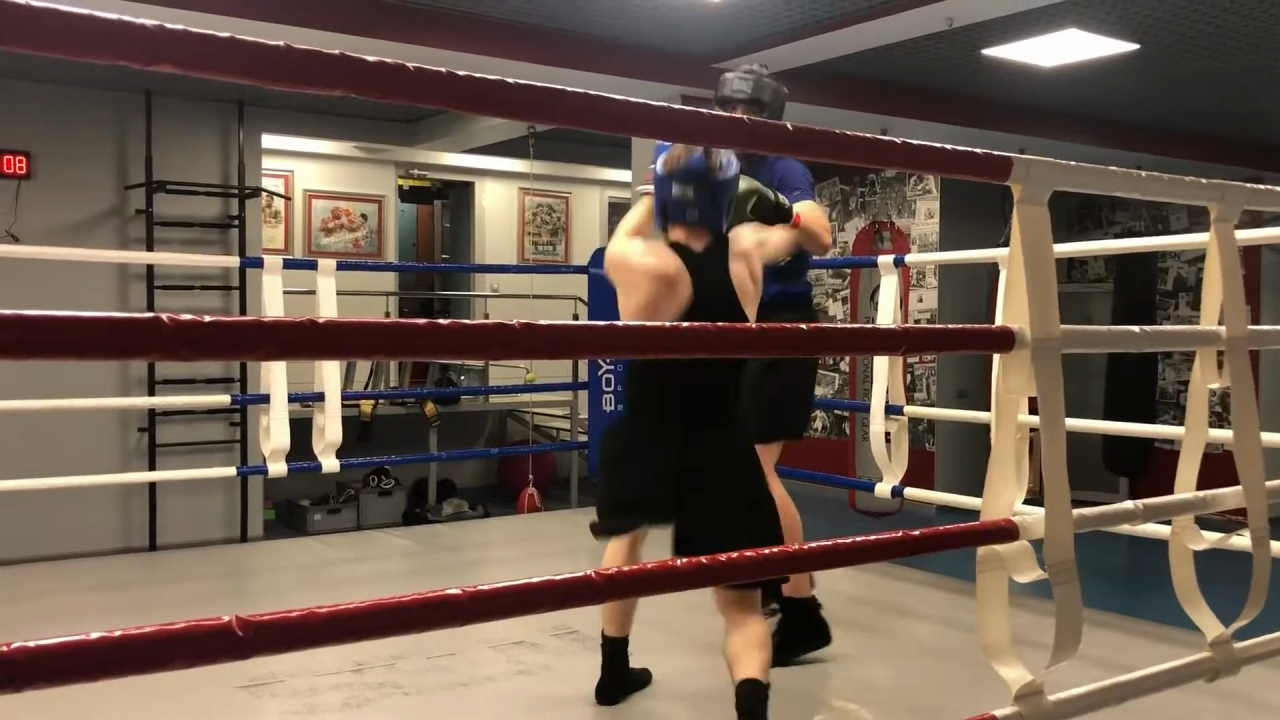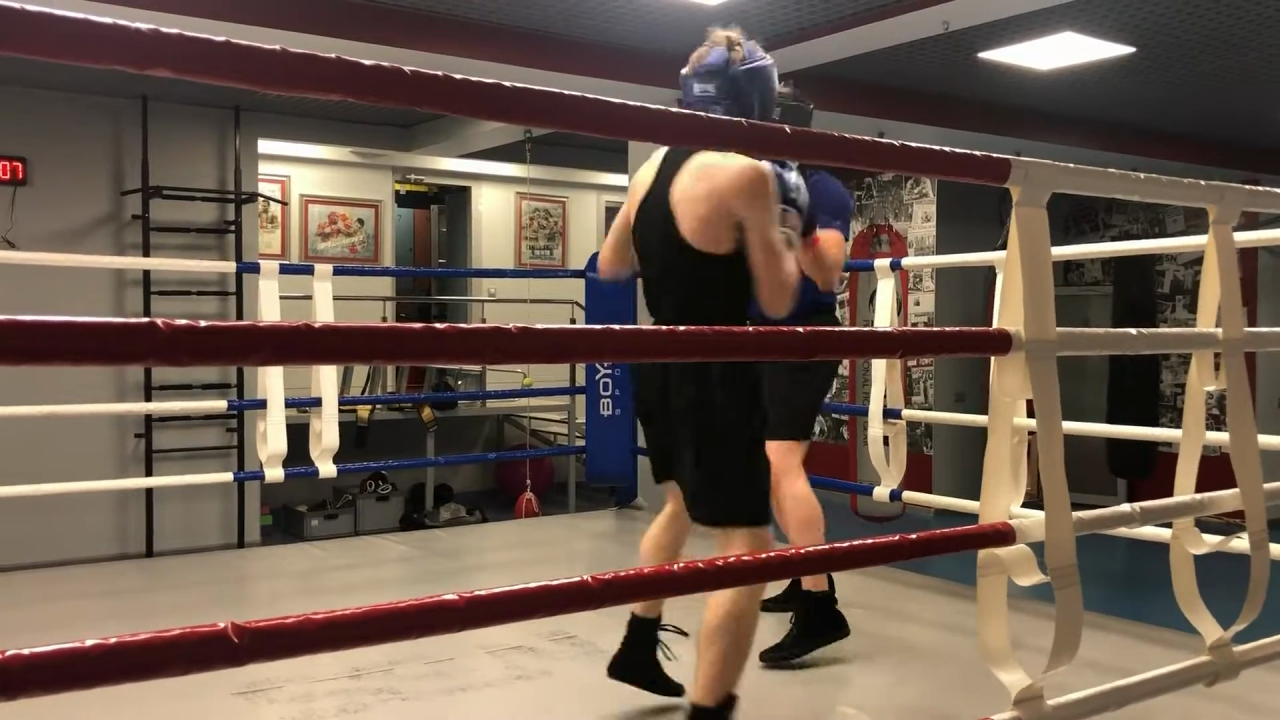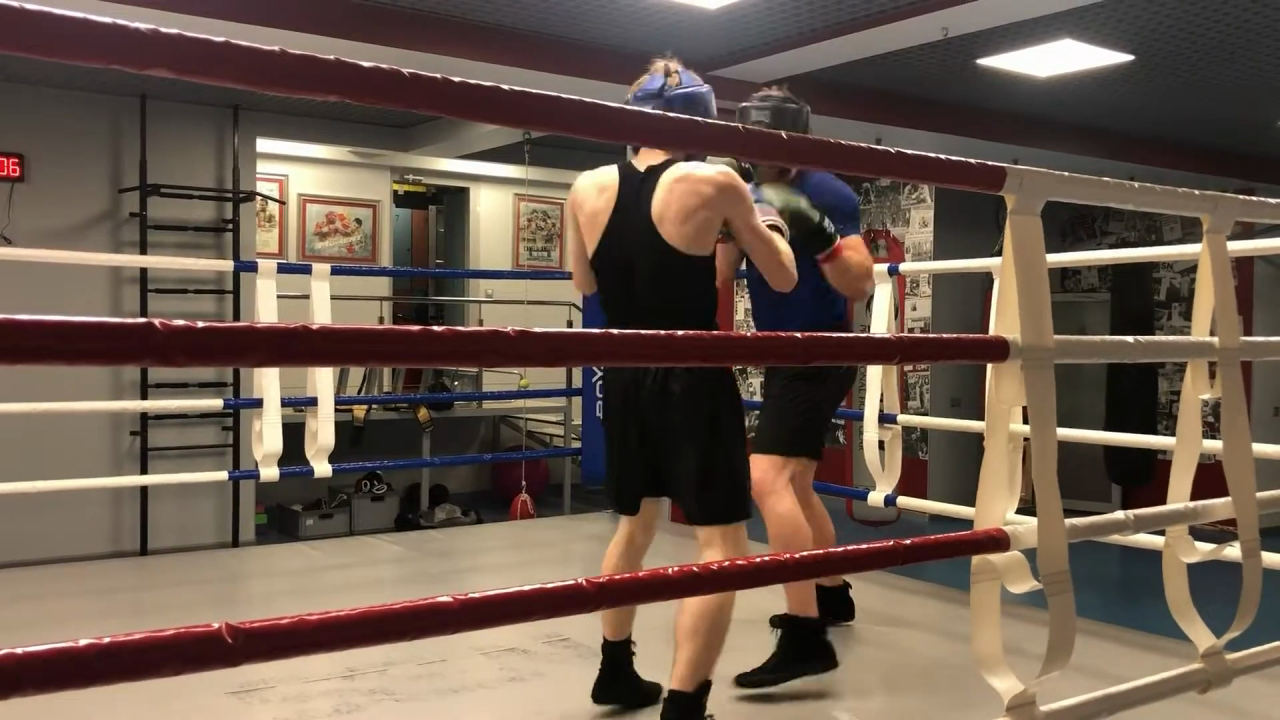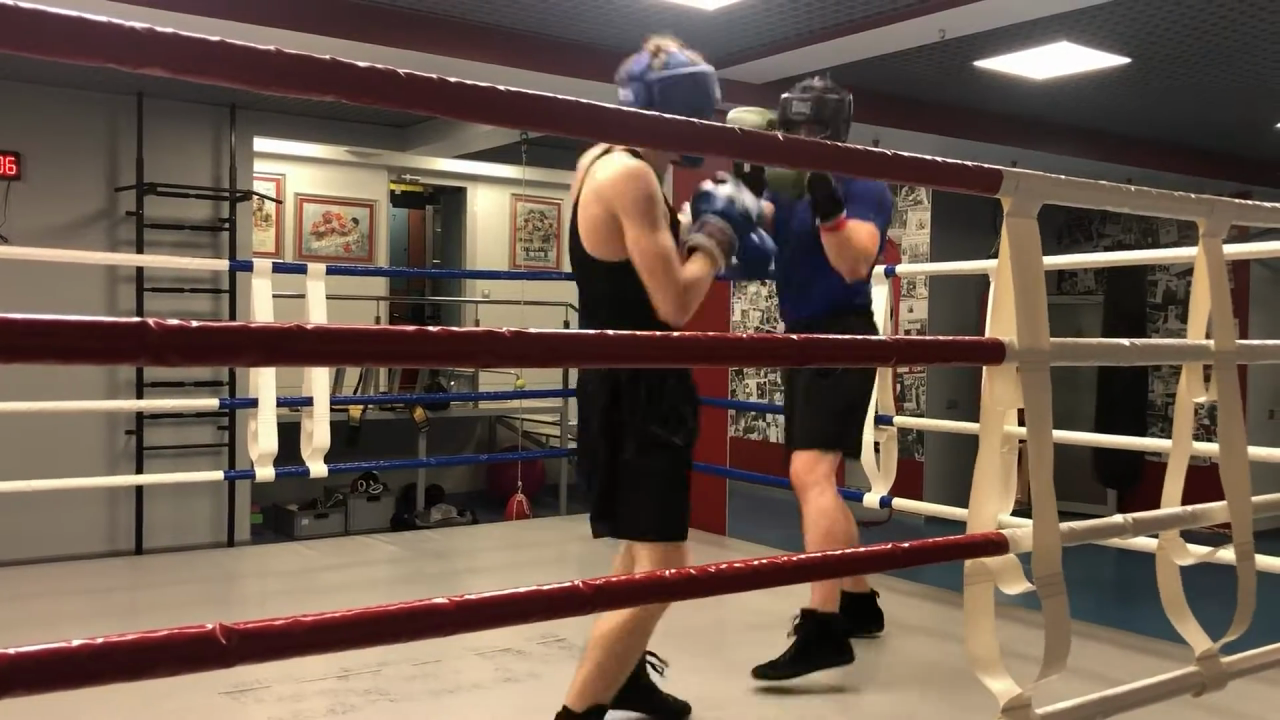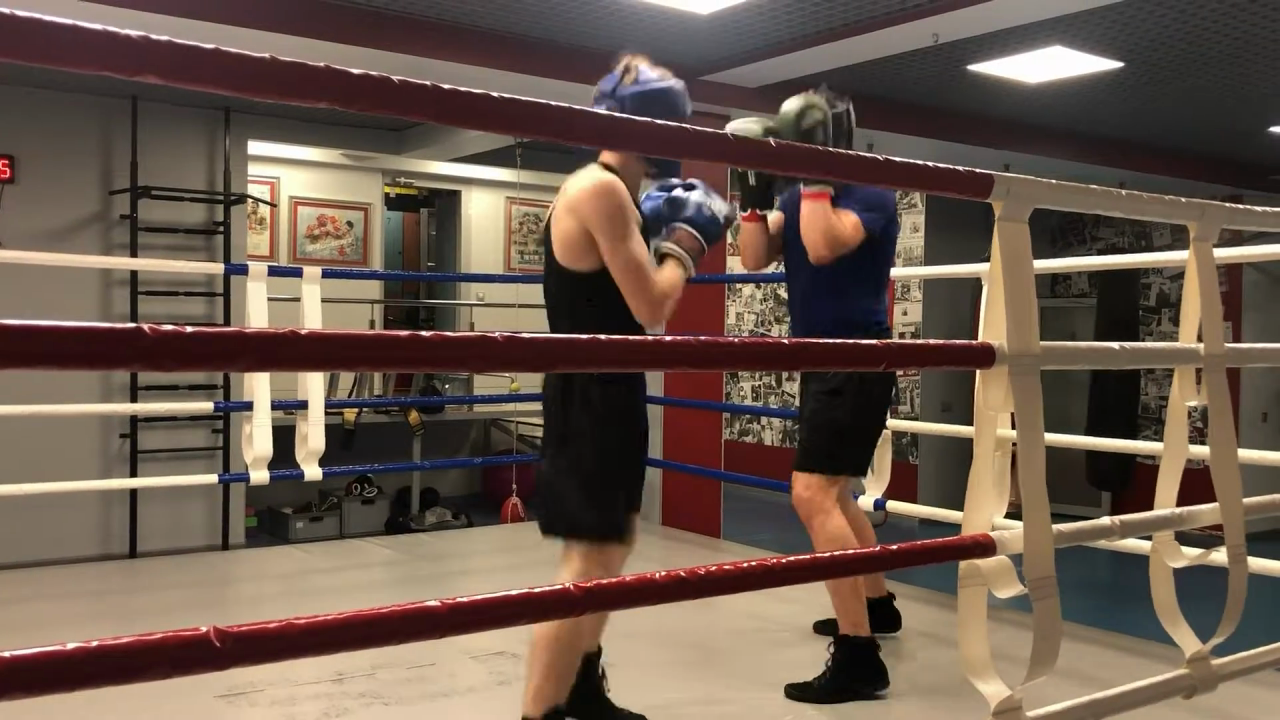
dt=0.7s
person 1, frame 1
left shoulder: (636, 261)
right shoulder: (743, 251)
left wrist: (660, 190)
left hip: (640, 441)
right hip: (716, 446)
left knee: (625, 534)
right knee: (741, 603)
left ankle: (613, 670)
person 1, frame 2
left shoulder: (654, 169)
right shoulder: (745, 175)
left elbow: (611, 266)
right elbow: (776, 304)
right wrist: (785, 221)
left hip: (659, 369)
right hip: (710, 376)
left knee: (681, 506)
right knee: (748, 550)
left ankle: (638, 648)
person 1, frame 3
left shoulder: (588, 188)
right shoulder: (712, 182)
right elbow: (784, 279)
right wrist: (764, 217)
left hip: (625, 378)
right hip: (692, 379)
left knee: (638, 519)
right knee: (722, 548)
person 1, frame 4
left shoulder: (599, 162)
right shoulder: (631, 176)
right elbow: (674, 306)
left wrist: (711, 230)
right wrist: (717, 234)
left hip: (620, 383)
right hip: (638, 389)
left knee: (649, 549)
right knee: (659, 568)
person 1, frame 5
left shoulder: (589, 185)
right shoulder: (606, 192)
right elbow: (652, 307)
right wrist: (689, 236)
left hip: (595, 385)
right hip: (593, 393)
left knee: (610, 544)
right knee: (590, 568)
person 2, frame 1
left shoulder: (787, 174)
left elbow: (821, 240)
left wrist: (779, 211)
left hip: (781, 329)
left knee: (752, 465)
left ankle: (803, 613)
right ankle: (785, 579)
person 2, frame 2
left shoulder: (826, 192)
left elbow: (828, 275)
left knee: (782, 463)
right knee: (768, 467)
left ankle: (819, 609)
right ankle: (809, 578)
person 2, frame 3
left shoulder: (829, 194)
right shoulder: (752, 197)
left elbow: (859, 284)
right elbow: (718, 274)
left wrist: (819, 232)
left hip: (818, 356)
right hip: (784, 355)
left knee: (767, 479)
right knee: (791, 483)
left ankle: (804, 637)
right ankle: (832, 592)
person 2, frame 4
left shoulder: (866, 190)
right shoulder: (785, 186)
left elbow: (855, 267)
left wrist: (820, 192)
left hip: (842, 340)
right hip: (804, 343)
left knee: (811, 474)
right knee: (818, 480)
left ankle: (824, 631)
right ankle: (857, 601)
person 2, frame 5
left shoulder: (870, 196)
right shoulder: (797, 195)
left elbow: (821, 248)
right elbow: (753, 257)
left wrist: (813, 181)
right wrist: (754, 191)
left hip: (855, 362)
right hip: (823, 363)
left knee: (812, 495)
right knee: (830, 492)
left ankle: (858, 655)
right ankle: (876, 603)
